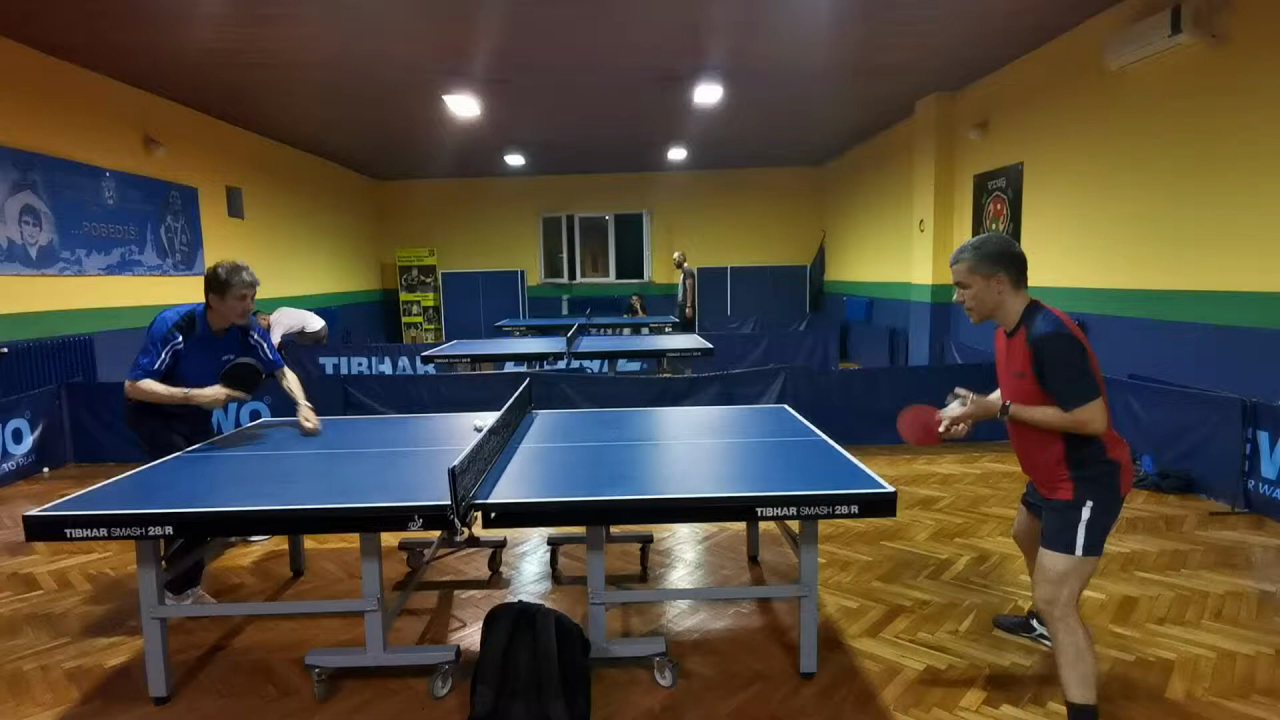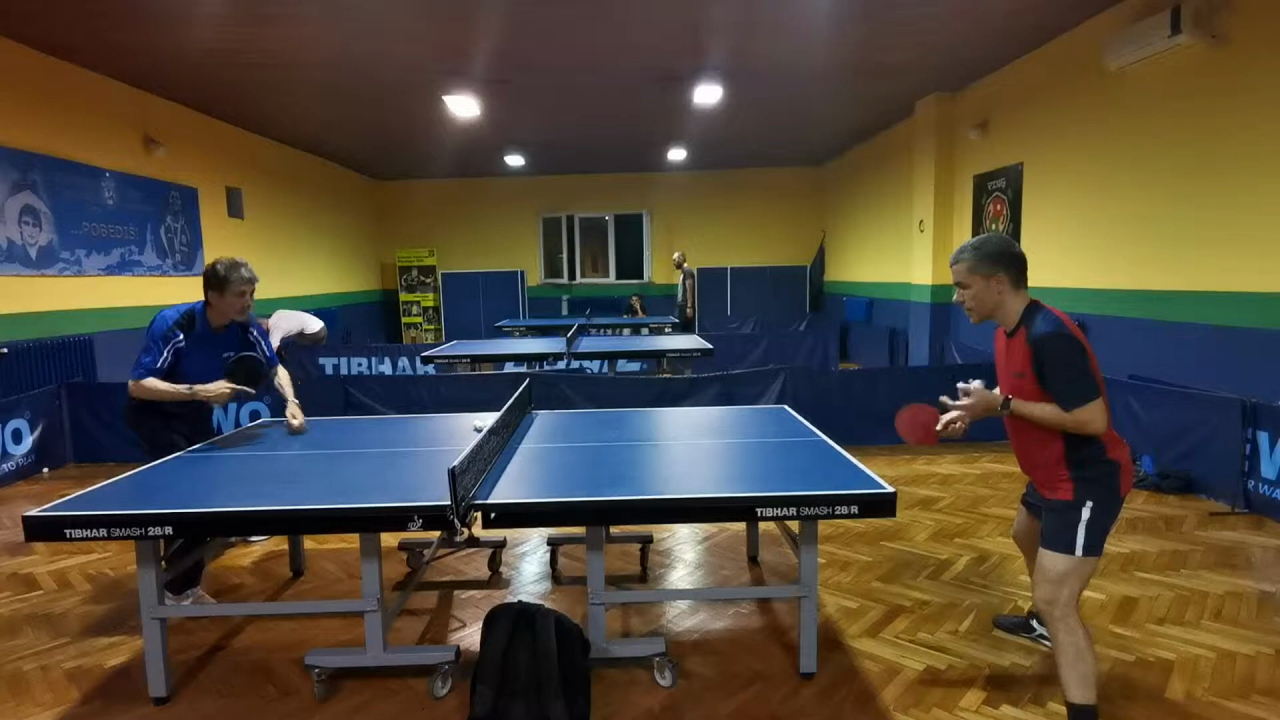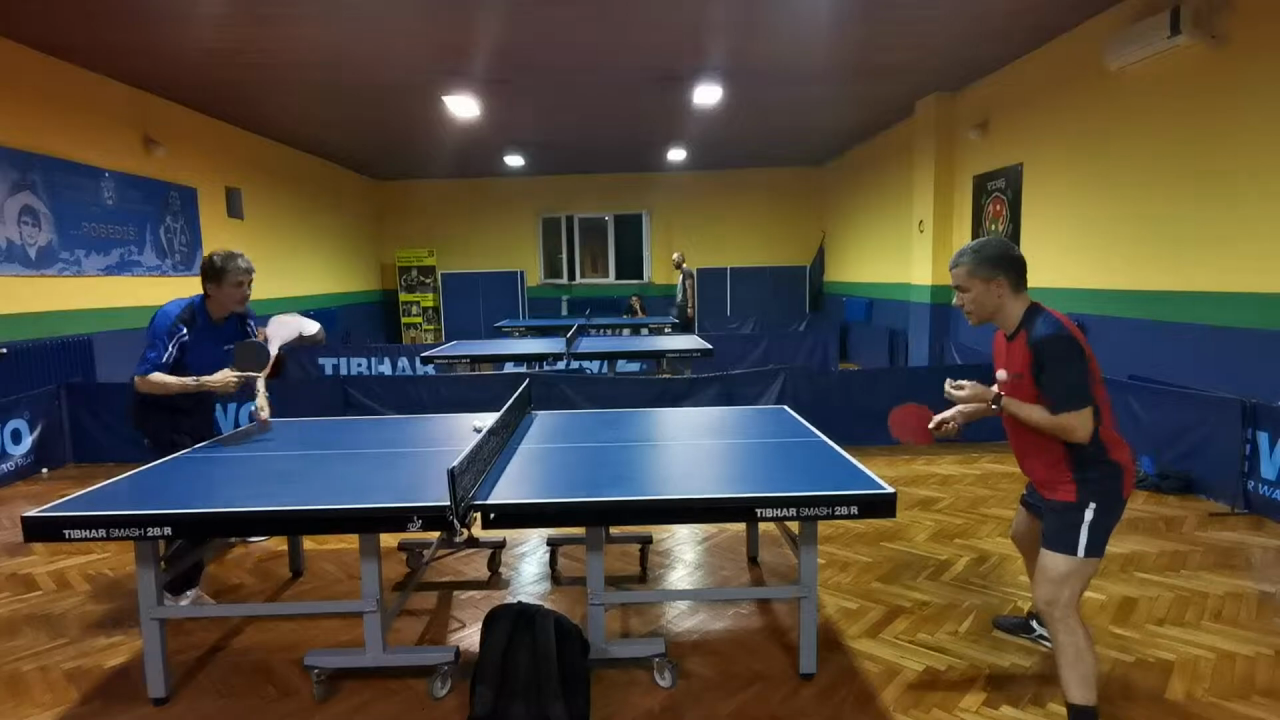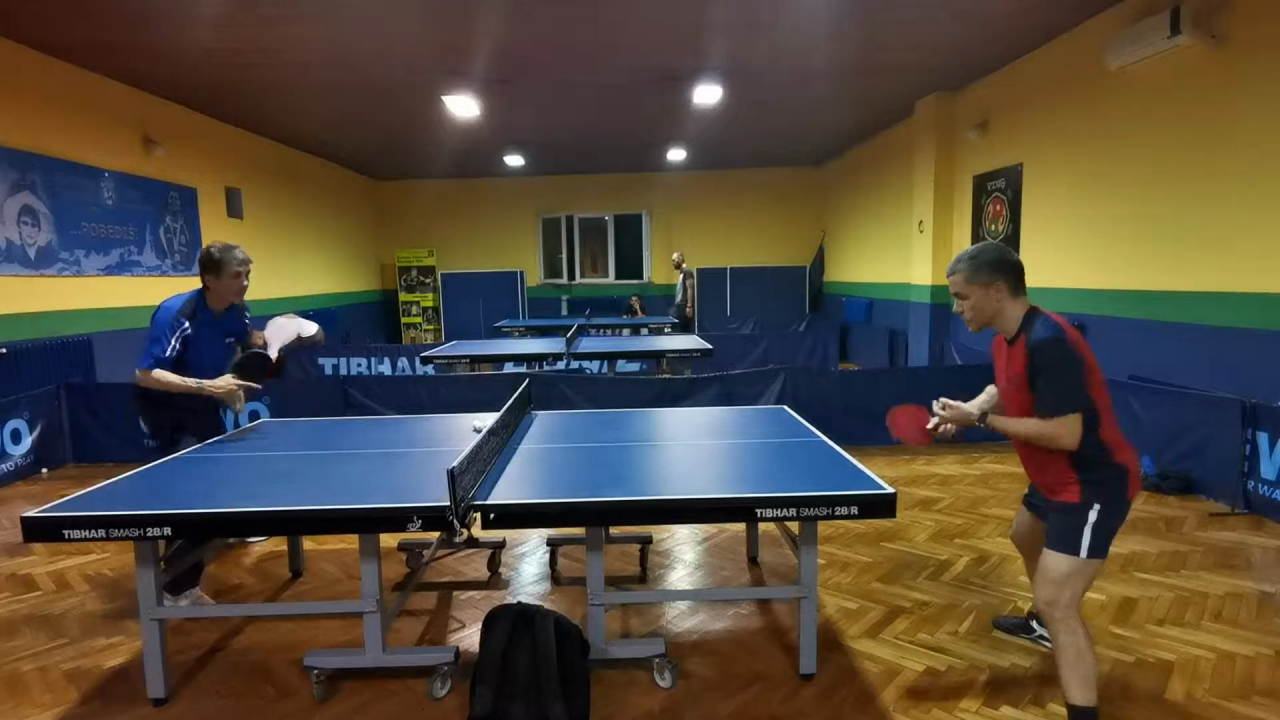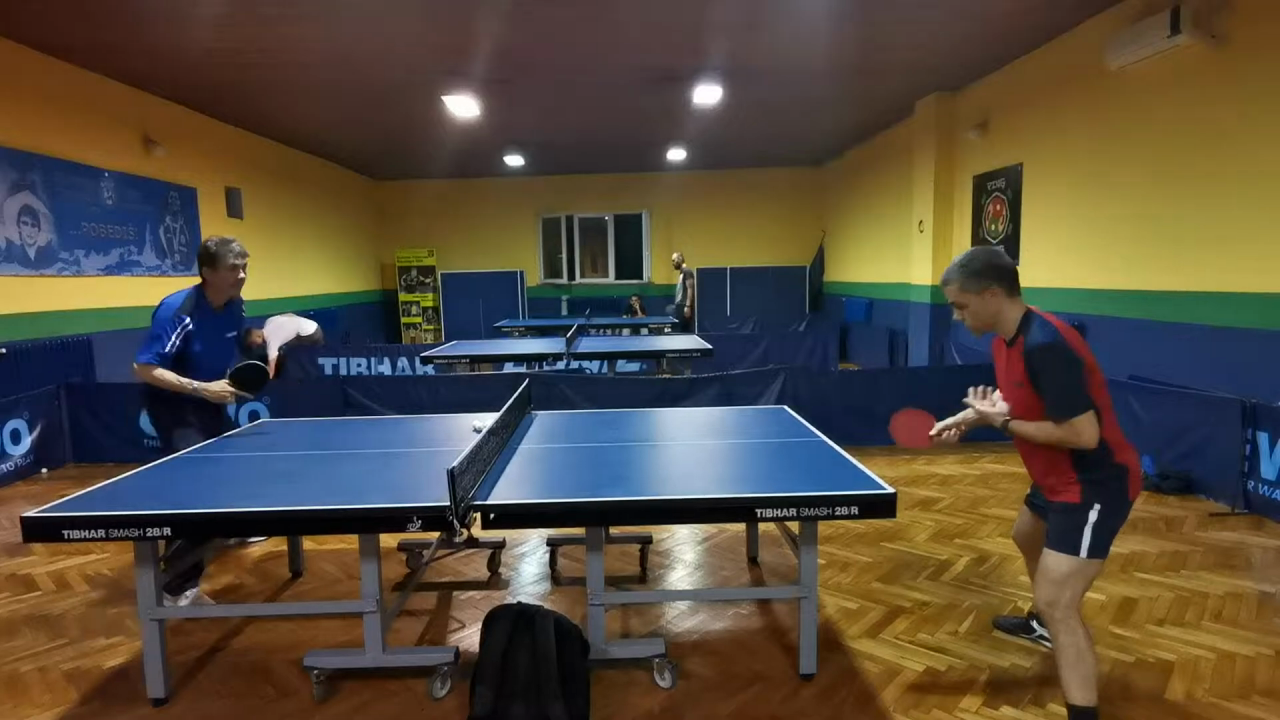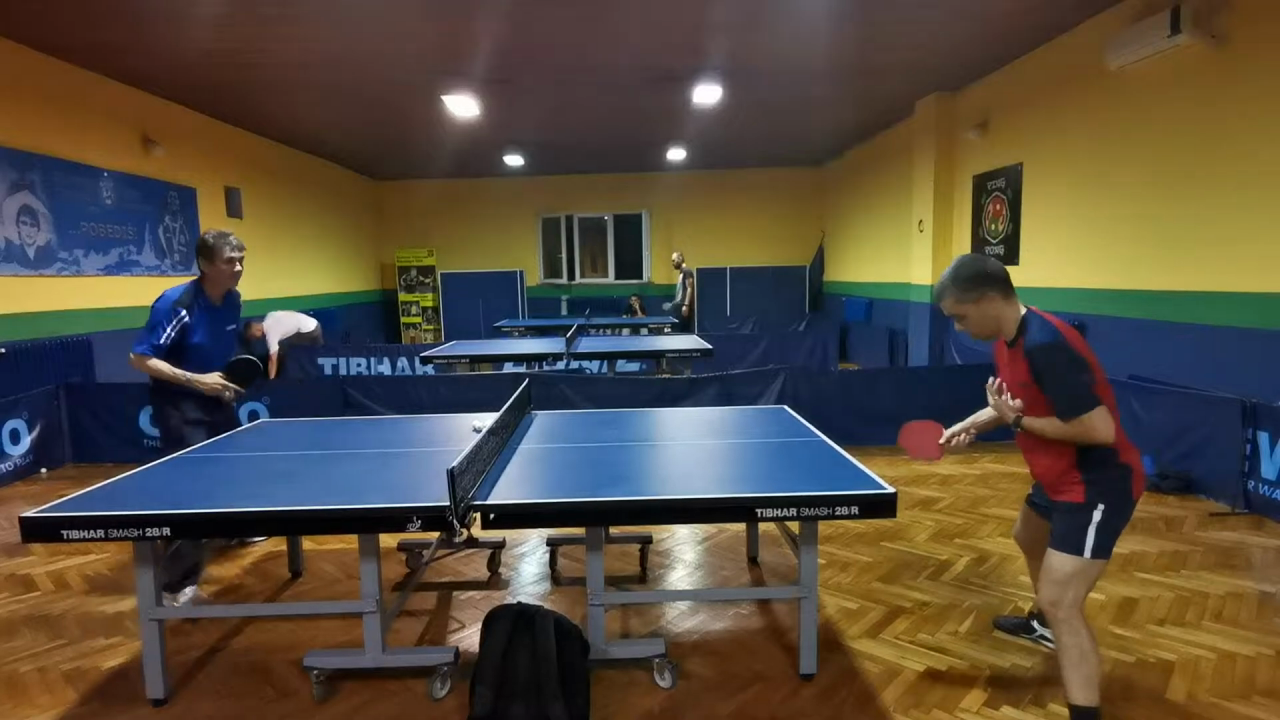
dt=0.1s
person 1, frame 1
left shoulder: (1049, 336)
right shoulder: (1008, 329)
left elbow: (1092, 420)
left wrist: (999, 410)
right wrist: (973, 411)
left hip: (1087, 481)
right hip: (1052, 473)
left knee: (1055, 599)
right knee: (1027, 537)
right ankle: (1041, 622)
person 1, frame 2
left shoulder: (1049, 336)
right shoulder: (1007, 329)
left elbow: (1092, 420)
left wrist: (1000, 404)
right wrist: (972, 409)
left hip: (1086, 481)
right hip: (1052, 473)
left knee: (1055, 600)
right knee: (1027, 538)
right ankle: (1041, 622)
person 1, frame 3
left shoulder: (1049, 339)
right shoulder: (1006, 333)
left elbow: (1077, 428)
left wrist: (993, 403)
right wrist: (965, 409)
left hip: (1090, 482)
right hip: (1053, 475)
left knee: (1056, 599)
right knee: (1026, 538)
right ankle: (1042, 623)
person 1, frame 4
left shoulder: (1047, 342)
right shoulder: (1006, 336)
left elbow: (1065, 435)
right elbow: (1007, 391)
left wrist: (982, 418)
right wrist: (964, 412)
left hip: (1094, 483)
right hip: (1056, 477)
left knee: (1057, 600)
right knee: (1026, 538)
right ankle: (1042, 623)
person 1, frame 5
left shoulder: (1044, 345)
right shoulder: (1006, 337)
left elbow: (1084, 434)
right elbow: (1014, 398)
left wrist: (1003, 422)
right wrist: (965, 418)
left hip: (1094, 485)
right hip: (1057, 477)
left knee: (1057, 600)
right knee: (1027, 538)
right ankle: (1041, 624)
person 1, frame 6
left shoulder: (1045, 344)
right shoulder: (1009, 338)
left elbow: (1100, 430)
left wrist: (1017, 420)
right wrist: (975, 422)
left hip: (1098, 484)
right hip: (1060, 476)
left knee: (1060, 600)
right knee: (1028, 538)
right ankle: (1043, 623)
person 2, frame 1
left shoulder: (247, 330)
right shoulder: (172, 325)
left elbow: (281, 371)
right elbow: (133, 387)
left wrist: (302, 405)
right wrist: (194, 396)
left hip: (196, 415)
right hip: (154, 415)
right ankle: (181, 588)
person 2, frame 2
left shoulder: (246, 326)
right shoulder: (172, 324)
left elbow: (274, 368)
right elbow: (137, 386)
left wrist: (291, 401)
right wrist: (199, 391)
left hip: (196, 414)
right hip: (155, 415)
right ankle: (181, 588)
person 2, frame 3
left shoulder: (242, 318)
right shoulder: (174, 319)
right elbow: (144, 380)
left wrist: (260, 394)
right wrist: (206, 383)
left hip: (198, 411)
right hip: (160, 413)
right ankle: (179, 589)
person 2, frame 4
left shoulder: (237, 311)
right shoulder: (176, 313)
right elbow: (145, 375)
left wrist: (235, 390)
right wrist: (207, 387)
left hip: (204, 409)
right hip: (166, 409)
right ankle: (179, 589)
person 2, frame 5
left shoulder: (234, 306)
right shoulder: (177, 310)
right elbow: (145, 369)
left wrist: (229, 386)
right wrist: (202, 390)
left hip: (212, 405)
right hip: (174, 409)
right ankle: (179, 588)
person 2, frame 6
left shoulder: (232, 300)
right shoulder: (175, 303)
right elbow: (140, 358)
left wrist: (228, 381)
right wrist: (195, 380)
left hip: (216, 400)
right hip: (179, 402)
right ankle: (178, 586)
